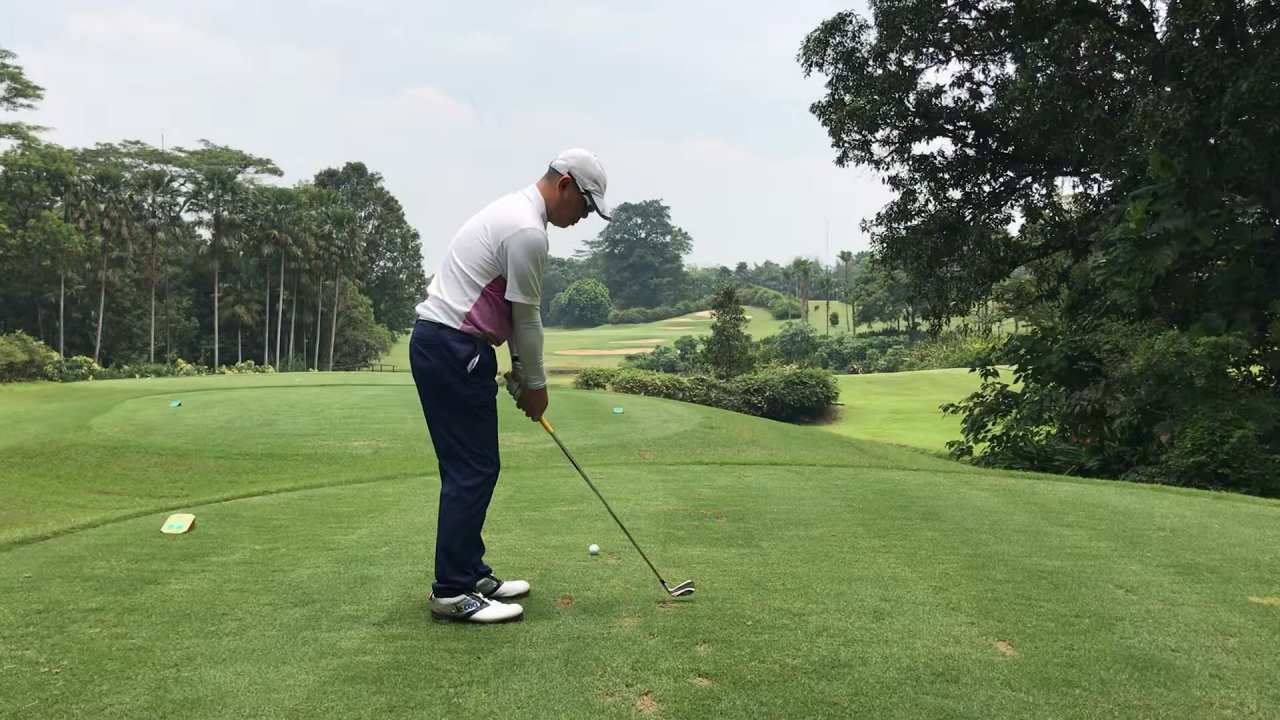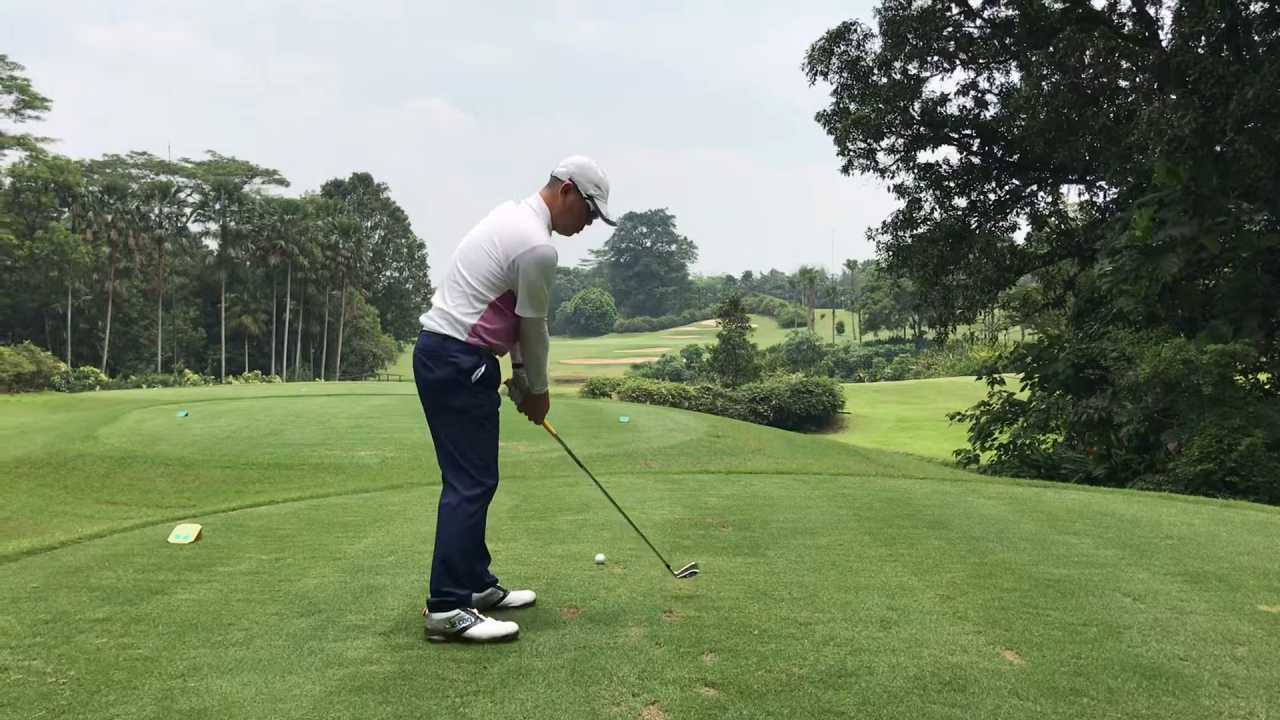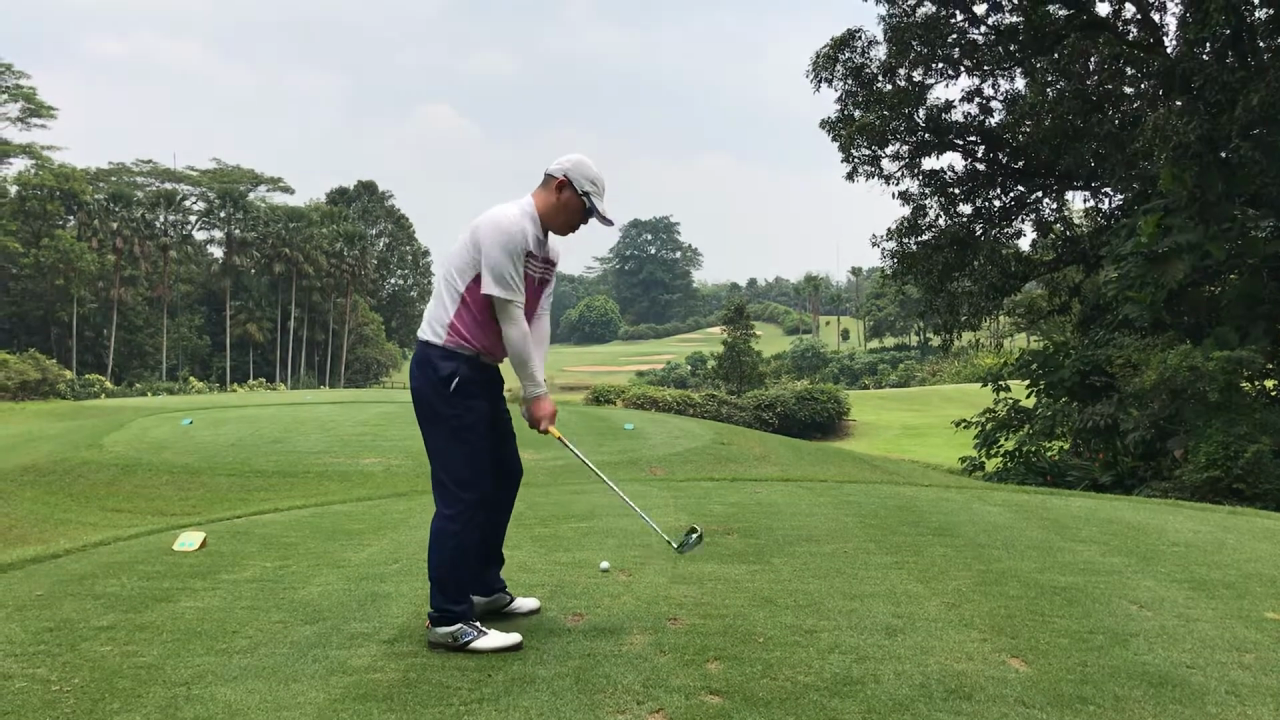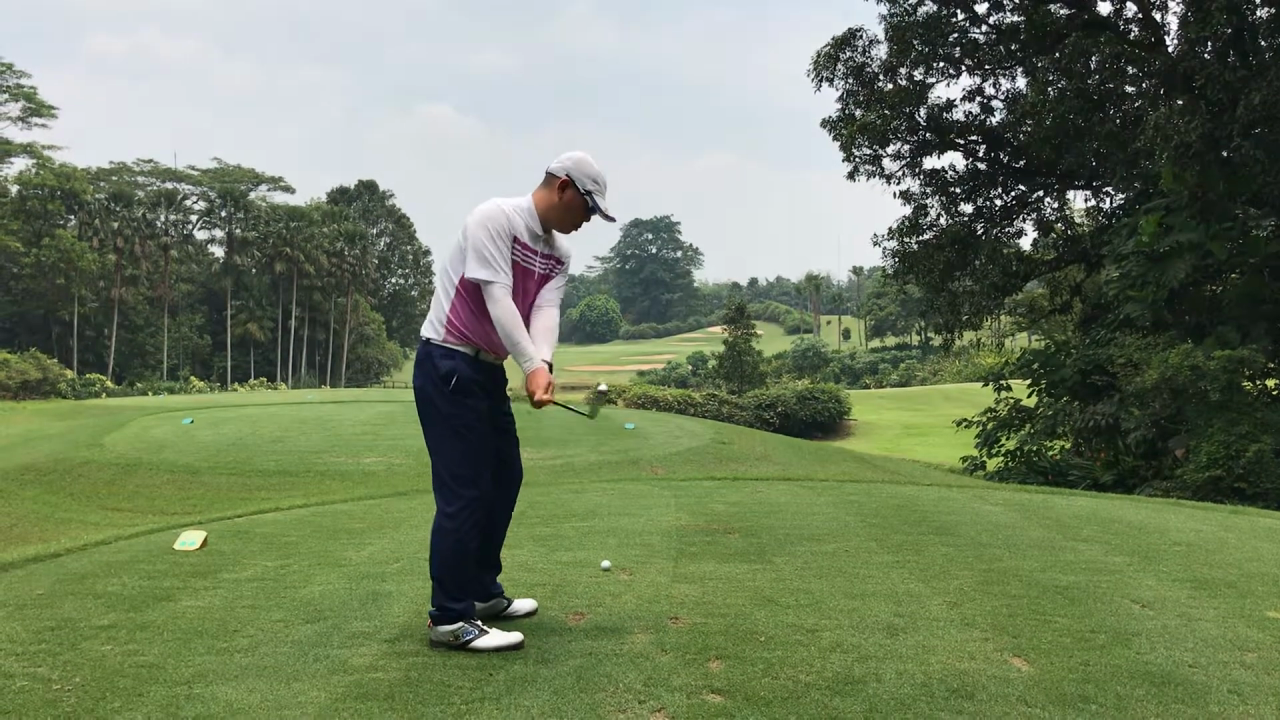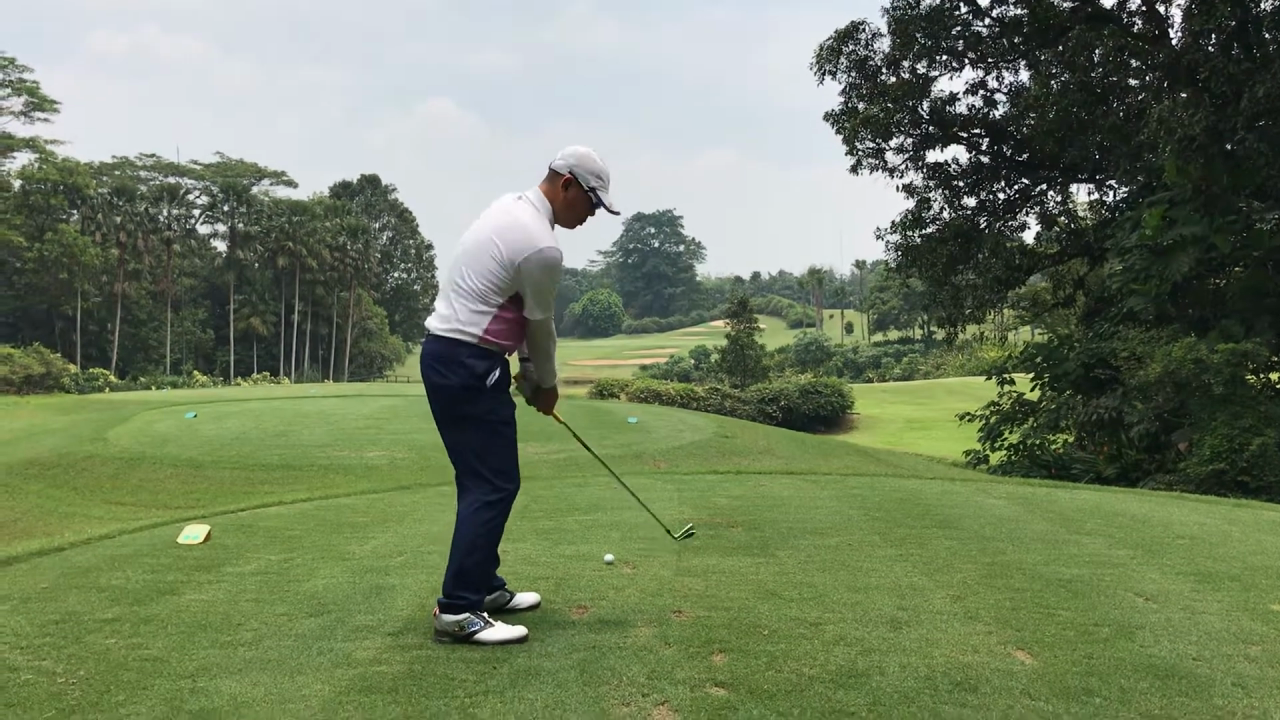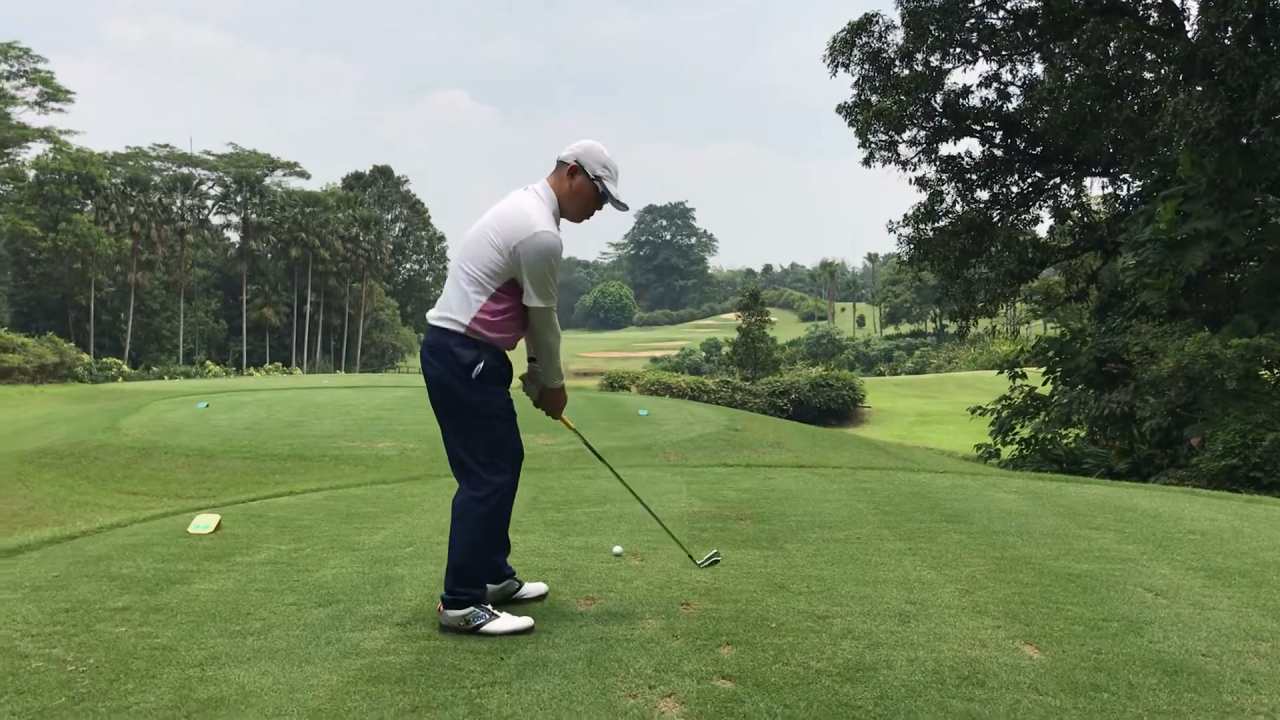
dt=0.4s
person 1, frame 1
left shoulder: (515, 210)
right shoulder: (527, 231)
left elbow: (515, 310)
right elbow: (526, 316)
left wrist: (520, 369)
right wrist: (535, 383)
left hip: (442, 343)
right hip: (453, 348)
left knee: (466, 466)
right knee: (474, 469)
left ankle: (470, 573)
right ankle: (453, 591)
person 1, frame 2
left shoulder: (514, 214)
right shoulder: (537, 247)
right elbow: (534, 327)
left wrist: (521, 371)
right wrist: (538, 389)
left hip: (444, 353)
right hip: (458, 361)
left knee: (473, 476)
right knee: (471, 480)
left ankle: (474, 583)
right ankle: (446, 607)
person 1, frame 3
left shoulder: (549, 253)
right shoulder: (504, 224)
left elbow: (539, 320)
right elbow: (508, 315)
left wrist: (540, 389)
right wrist: (535, 391)
left hip: (480, 370)
right hip: (446, 369)
left knee: (504, 476)
right knee: (462, 492)
left ankle: (483, 587)
right ankle: (449, 619)
person 1, frame 4
left shoulder: (557, 254)
right shoulder: (495, 217)
left elbow: (544, 313)
right elbow: (497, 300)
left wrist: (542, 366)
right wrist: (531, 367)
left hip: (483, 369)
right hip: (448, 366)
left knee: (503, 480)
right knee: (464, 490)
left ankle: (480, 593)
right ankle: (450, 618)
person 1, frame 5
left shoulder: (509, 206)
right shoulder: (542, 248)
right elbow: (539, 326)
left wrist: (529, 372)
right wrist: (546, 383)
left hip: (444, 352)
right hip: (468, 365)
left knee: (480, 478)
right knee: (495, 484)
left ankle: (482, 585)
right ankle: (458, 607)
person 1, frame 6
left shoulder: (536, 214)
right shoulder: (537, 229)
left elbow: (539, 310)
right elbow: (540, 319)
left wrist: (541, 373)
right wrist: (553, 381)
left hip: (473, 354)
right hip: (461, 355)
left knee: (504, 462)
right knee: (485, 475)
left ankle: (492, 575)
right ankle: (461, 602)
